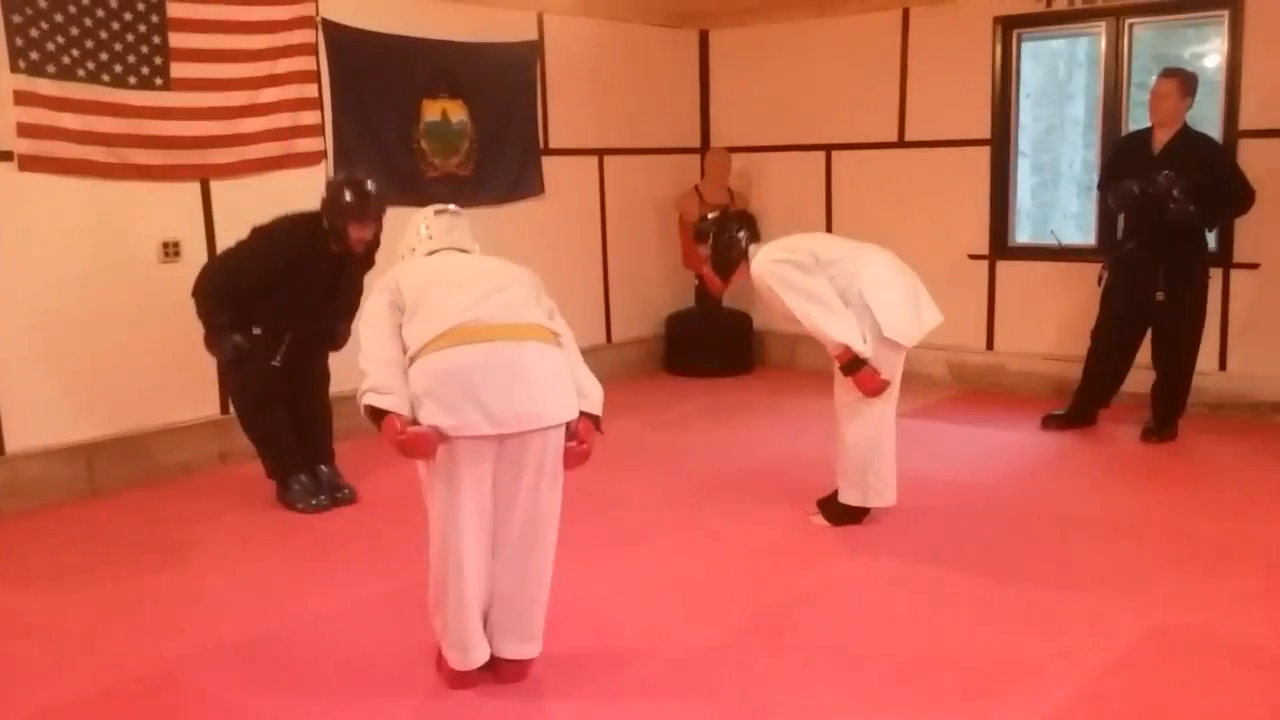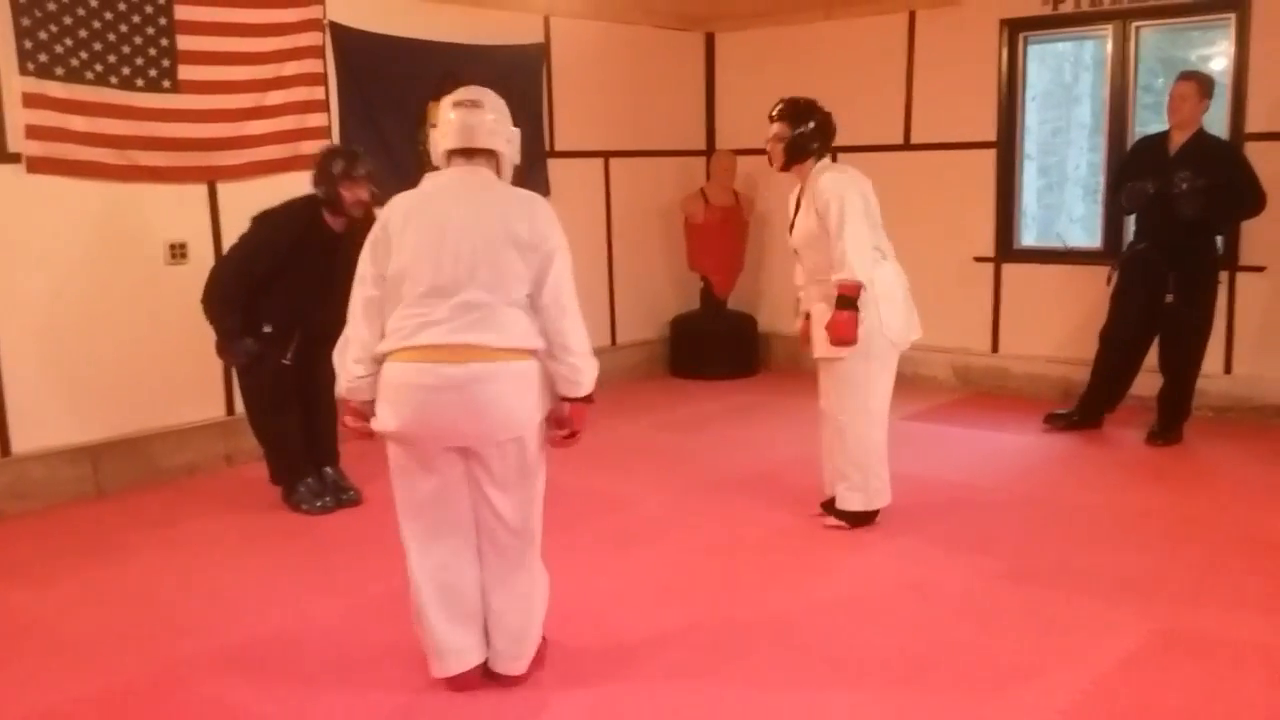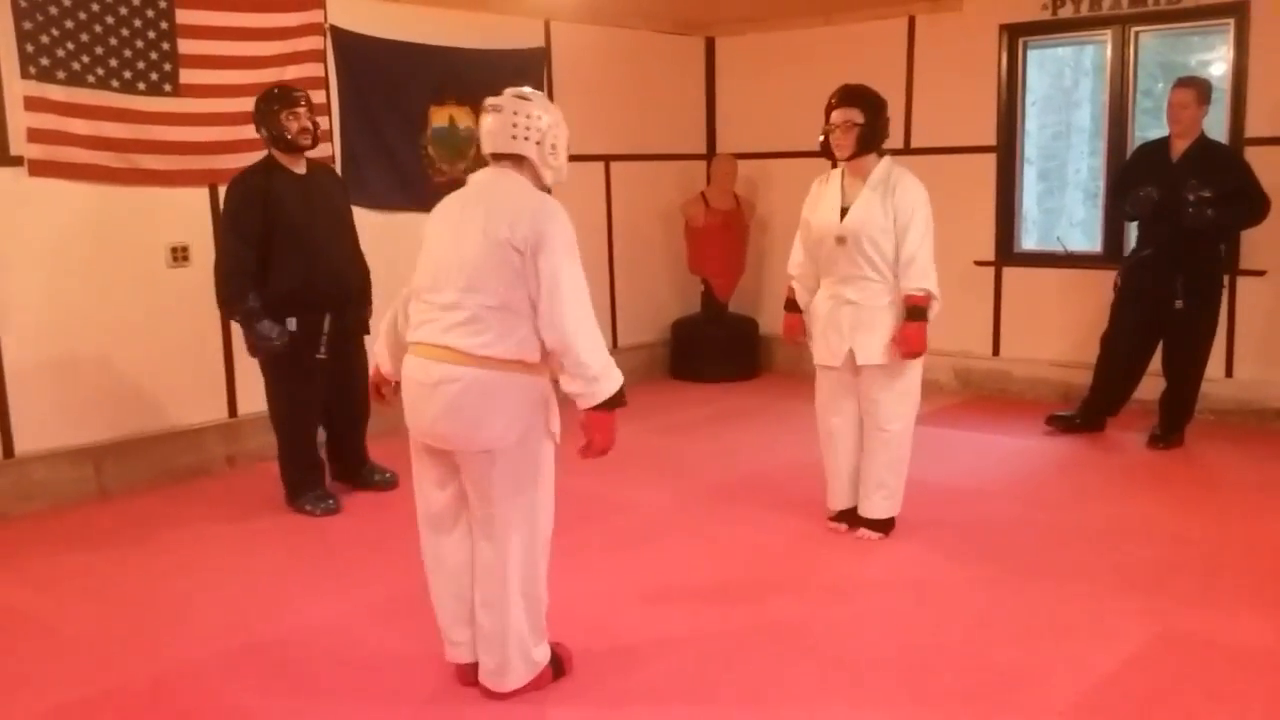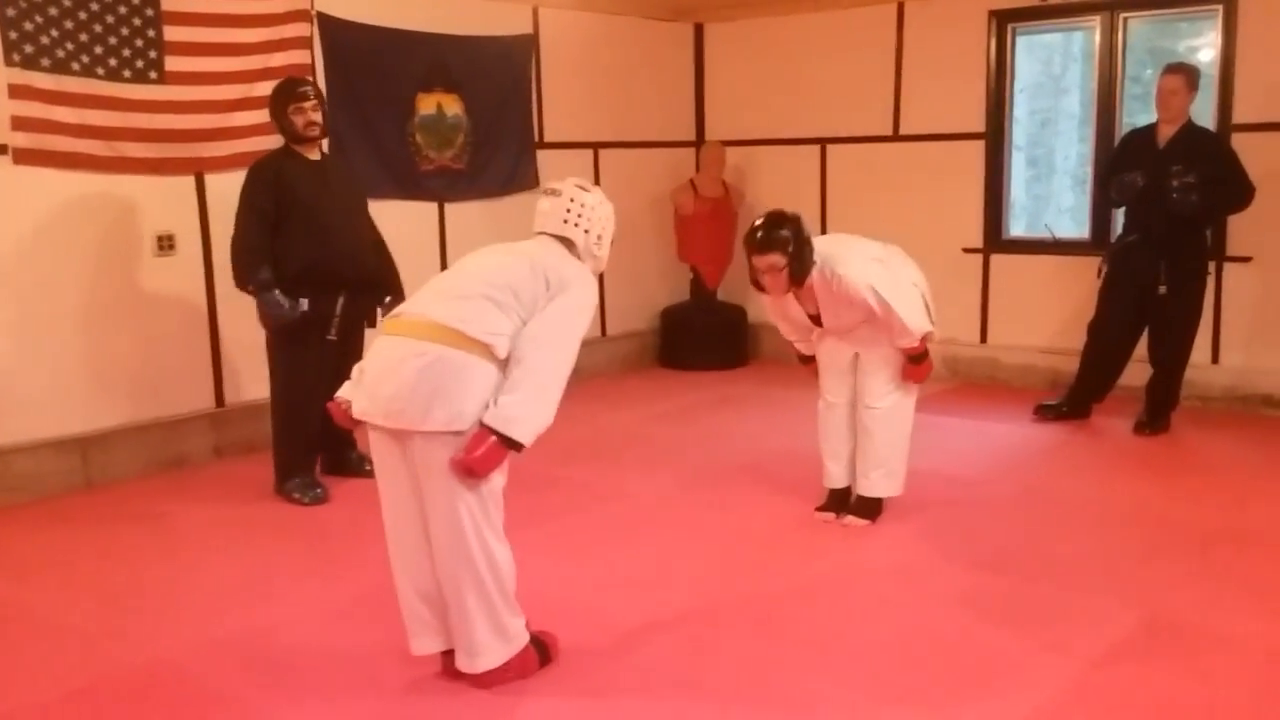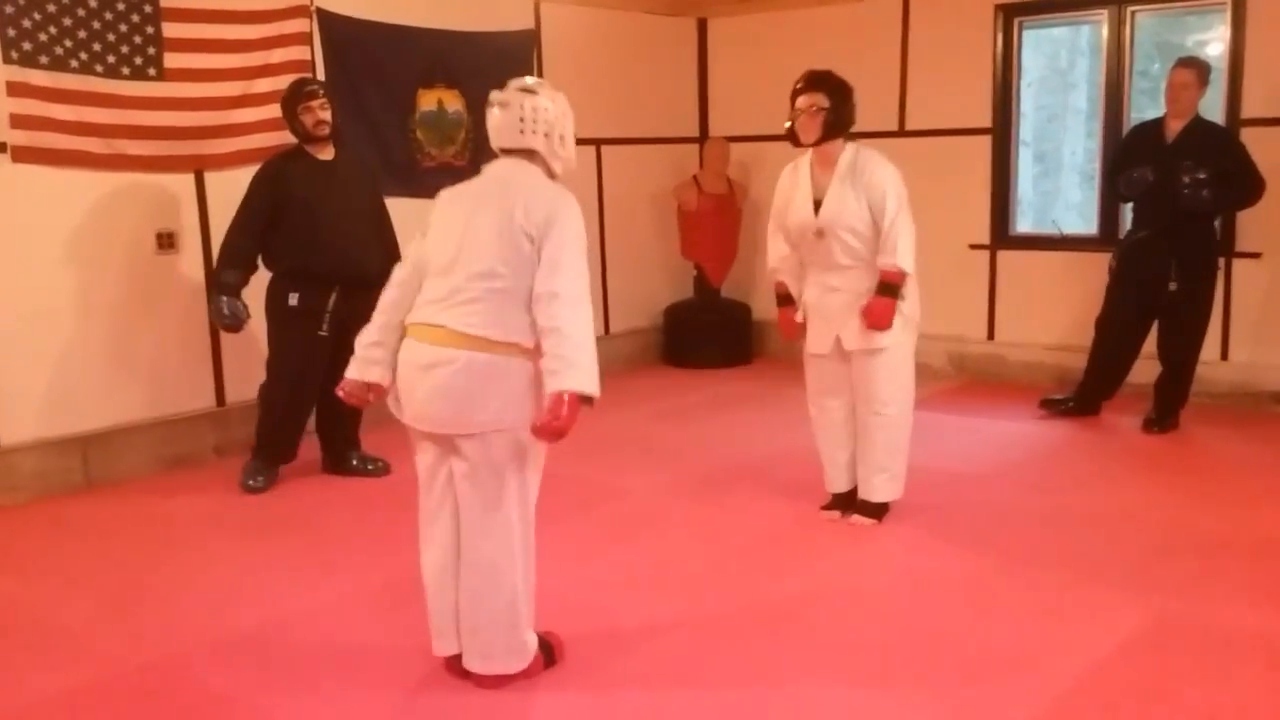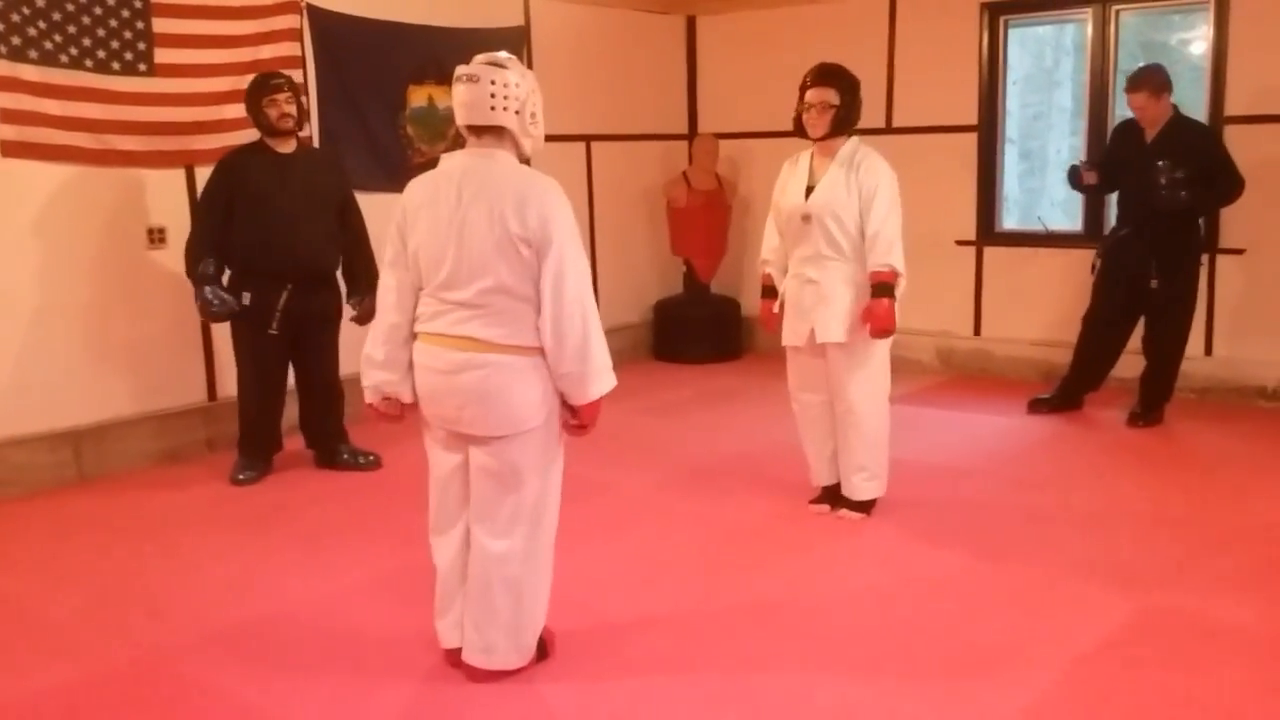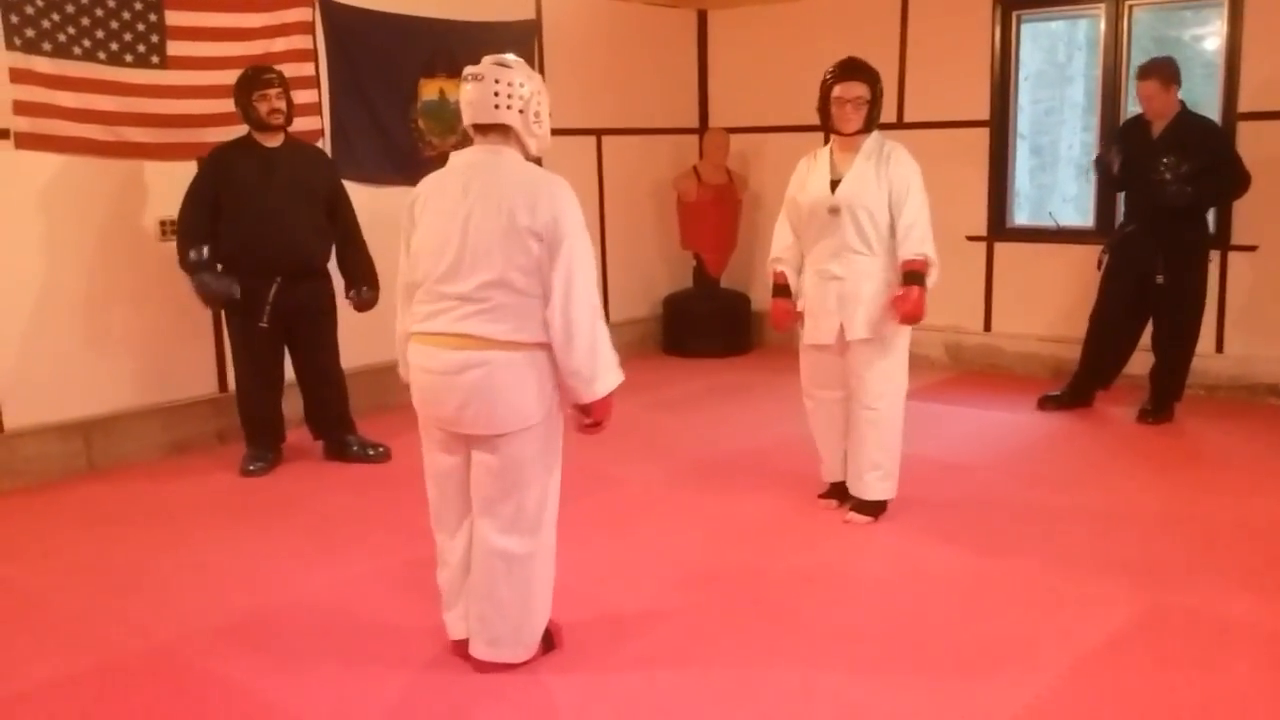
dt=0.7s
person 1, frame 1
left shoulder: (395, 280)
right shoulder: (514, 273)
left elbow: (380, 349)
right elbow: (564, 342)
left wrist: (392, 415)
right wrist: (585, 413)
left hip: (449, 380)
right hip: (534, 376)
left knee: (459, 523)
right knee: (525, 522)
left ankle: (462, 654)
right ankle: (514, 649)
person 1, frame 2
left shoulder: (399, 212)
right shoulder: (529, 211)
left elbow: (366, 311)
right elbow: (558, 312)
left wrist: (357, 390)
right wrist: (575, 390)
left hip: (416, 386)
right hip: (503, 384)
left knee: (437, 530)
right knee: (509, 526)
left ankle: (456, 655)
right ankle: (514, 651)
person 1, frame 3
left shoulder: (449, 209)
right shoulder: (541, 213)
left elbow: (412, 300)
right elbow: (564, 315)
left wrist: (386, 362)
right wrist: (598, 398)
left hip: (427, 382)
right hip: (497, 392)
left knee: (448, 526)
right knee: (511, 531)
left ankle: (468, 651)
right ankle: (515, 664)
person 1, frame 4
left shoulder: (500, 256)
right shoulder: (577, 281)
right elbow: (540, 359)
left wrist: (355, 388)
right wrist: (503, 433)
left hip: (390, 366)
right hip: (449, 377)
left knee: (415, 519)
right knee: (468, 520)
left ankle: (450, 642)
right ankle: (496, 651)
person 1, frame 5
left shoulder: (454, 199)
right shoulder: (554, 203)
left elbow: (404, 285)
right elbow: (561, 299)
left wrist: (369, 364)
right wrist: (569, 385)
left hip: (423, 365)
right hip: (491, 375)
left knee: (445, 515)
right knee: (498, 517)
left ankle: (459, 642)
right ankle: (502, 653)
person 1, frame 6
left shoulder: (420, 194)
right shoulder: (538, 194)
left elbow: (397, 298)
right elbow: (566, 304)
left wrist: (388, 379)
right wrist: (584, 388)
left hip: (439, 371)
right hip: (513, 377)
left knee: (456, 511)
right knee: (512, 516)
left ankle: (459, 634)
right ankle: (500, 646)
person 1, frame 7
left shoulder: (428, 190)
right shoulder: (544, 192)
left elbow: (410, 290)
right elbow: (571, 301)
left wrist: (418, 362)
right wrist: (592, 385)
left hip: (436, 368)
right hip: (511, 374)
left knee: (455, 508)
right knee: (514, 512)
left ankle: (464, 624)
right ankle: (504, 638)
person 2, frame 1
left shoulder: (766, 269)
right shoulder: (773, 258)
left elbow: (823, 316)
left wrist: (855, 367)
right wrist: (852, 363)
left hip: (878, 302)
right hip: (881, 294)
left knee: (862, 407)
right knee: (857, 405)
left ankle: (855, 500)
right ankle: (855, 491)
person 2, frame 2
left shoulder: (837, 184)
right shoulder: (802, 192)
left elbow: (852, 253)
left wrist: (844, 308)
right wrist: (808, 311)
left hip: (866, 308)
right hip: (836, 308)
left knee: (855, 408)
right knee: (836, 407)
left ankle: (861, 502)
right ankle: (845, 493)
person 2, frame 3
left shoulder: (903, 187)
right shoulder: (821, 188)
left elbow: (917, 261)
right elbow: (805, 255)
left wrist: (916, 318)
right wrist: (794, 306)
left hip: (886, 317)
right hip: (833, 317)
left knee: (886, 417)
right knee: (835, 415)
left ankle: (879, 510)
right ankle: (844, 504)
person 2, frame 4
left shoulder: (850, 273)
right shoulder: (775, 288)
left elbow: (903, 312)
right elbow: (796, 327)
left wrist: (918, 357)
right wrist: (810, 355)
left hip: (891, 308)
right hip: (839, 323)
left knee: (880, 399)
right knee: (834, 398)
left ankle: (871, 494)
right ankle: (839, 489)
person 2, frame 5
left shoulder: (873, 170)
right shoulder: (792, 177)
left elbow: (897, 237)
right elbow: (782, 245)
left wrist: (887, 295)
right wrist: (787, 301)
left hip: (876, 299)
right hip: (823, 305)
left knee: (881, 402)
right knee: (827, 401)
left ankle: (876, 494)
right ankle: (842, 489)
person 2, frame 6
left shoulder: (869, 167)
right shoulder: (792, 170)
left elbow: (884, 237)
right elbow: (777, 237)
left wrist: (883, 296)
right wrist: (770, 292)
left hip: (853, 299)
right hip: (804, 300)
left knee: (858, 398)
right knee: (809, 397)
left ankle: (862, 491)
right ankle: (830, 483)
person 2, frame 7
left shoulder: (894, 160)
right shoulder: (809, 165)
left elbow: (913, 228)
right elbow: (789, 232)
left wrist: (915, 284)
right wrist: (782, 290)
left hip: (876, 295)
right hip: (821, 296)
left knee: (874, 395)
right knee: (823, 393)
left ankle: (872, 490)
right ankle: (838, 478)
person 3, frame 1
left shoulder: (362, 247)
right shoulder: (285, 240)
right elbow: (214, 281)
left wrist: (340, 324)
right wrist: (221, 332)
left hip: (306, 331)
right hip: (254, 333)
left knee: (312, 393)
right knee: (261, 398)
left ankle: (322, 469)
right ankle: (292, 478)
person 3, frame 2
left shoulder: (360, 228)
right shoulder: (282, 226)
left elbow: (349, 282)
right elbow: (227, 278)
left wrist: (333, 325)
right wrist: (232, 333)
left hip: (313, 330)
right hip: (264, 333)
left knee: (319, 397)
right knee: (274, 404)
left ankle: (327, 471)
right ankle: (298, 481)
person 3, frame 3
left shoulder: (328, 178)
right shoulder: (251, 186)
left elbow: (348, 243)
right elbow: (233, 259)
left wrist: (362, 296)
right wrist: (252, 318)
left hip: (342, 315)
right hip: (289, 321)
left knee: (352, 396)
right knee: (297, 408)
left ankle: (352, 465)
right ankle: (304, 485)
person 3, frame 4
left shoulder: (338, 172)
right shoulder: (269, 171)
left elbow: (366, 234)
right elbow: (249, 238)
left wrist: (388, 287)
right wrist: (266, 289)
left hip: (349, 299)
right hip: (300, 302)
left knee: (342, 383)
right knee: (299, 388)
left ankle: (339, 454)
right ankle: (295, 472)
person 3, frame 5
left shoulder: (358, 172)
right shoulder: (278, 172)
left elbow: (384, 237)
right elbow: (246, 233)
right wrist: (227, 289)
left hip: (354, 298)
right hip: (298, 298)
left knee: (344, 382)
right knee: (289, 383)
left ankle: (343, 451)
right ankle: (266, 459)
person 3, frame 6
left shoulder: (324, 166)
right shoulder: (235, 166)
left elbow: (352, 230)
right elbow: (207, 228)
left wrist: (363, 286)
right wrist: (206, 280)
left hip: (318, 294)
right hip: (257, 296)
left knee: (322, 378)
right knee: (259, 382)
left ankle: (331, 445)
right ankle: (255, 453)
person 3, frame 7
left shoulder: (313, 159)
right shoulder: (223, 161)
left elbow: (344, 223)
right elbow: (194, 221)
left wrist: (361, 277)
right wrist: (202, 269)
left hip: (310, 286)
right hip: (249, 289)
left knee: (323, 368)
right knee: (257, 374)
left ankle: (341, 437)
right ankle: (263, 445)
person 4, frame 1
left shoulder: (1205, 150)
right shoulder: (1129, 146)
left elbow: (1241, 197)
right elbow: (1107, 186)
left wrist: (1197, 212)
right wrist: (1118, 195)
left hip: (1181, 262)
right hip: (1132, 257)
left knee: (1174, 345)
right knee: (1109, 335)
left ankle: (1165, 419)
right ankle: (1084, 408)
person 4, frame 2
left shoulder: (1221, 154)
right shoulder: (1145, 148)
left elbow: (1253, 200)
right elbow: (1116, 193)
left wrist: (1206, 207)
right wrist: (1130, 196)
left hip: (1192, 265)
right hip: (1143, 259)
left knee: (1181, 348)
right knee: (1118, 338)
left ankle: (1170, 422)
right ankle: (1090, 410)
person 4, frame 3
left shoulder: (1223, 160)
right shoulder: (1145, 155)
left elbow: (1257, 206)
right elbow: (1115, 199)
left wrist: (1214, 217)
right wrist: (1133, 204)
left hip: (1196, 271)
right hip: (1147, 265)
left knee: (1185, 353)
right knee: (1120, 342)
left ankle: (1171, 426)
right ankle: (1093, 413)
person 4, frame 4
left shoulder: (1209, 146)
right shoulder: (1133, 141)
left elbow: (1241, 192)
right elbow: (1106, 185)
left wrist: (1198, 201)
right wrist: (1118, 190)
left hip: (1181, 256)
right hip: (1133, 250)
left knee: (1170, 340)
right knee: (1107, 329)
left ankle: (1158, 412)
right ankle: (1078, 400)
person 4, frame 5
left shoulder: (1218, 141)
right shoulder: (1140, 136)
left elbow: (1252, 187)
right elbow: (1114, 178)
left wrist: (1211, 197)
right wrist: (1127, 184)
left hip: (1191, 252)
right hip: (1141, 245)
left knee: (1180, 336)
right knee: (1115, 324)
left ankle: (1167, 410)
right ankle: (1087, 397)
person 4, frame 6
left shoulder: (1198, 138)
right shoulder: (1125, 134)
left elbow: (1231, 185)
right elbow: (1112, 176)
left wrist: (1187, 199)
right wrist: (1090, 178)
left hip: (1174, 249)
right hip: (1127, 242)
left knee: (1165, 330)
right knee: (1101, 319)
left ankle: (1152, 403)
right ankle: (1071, 392)
person 4, frame 7
left shoulder: (1204, 133)
right shoulder: (1132, 131)
left elbow: (1236, 181)
right elbow: (1120, 180)
left wrist: (1192, 193)
right wrist: (1110, 170)
left hip: (1181, 245)
right hip: (1134, 239)
left knee: (1174, 325)
right knee: (1109, 316)
left ankle: (1162, 401)
right ankle: (1081, 389)
